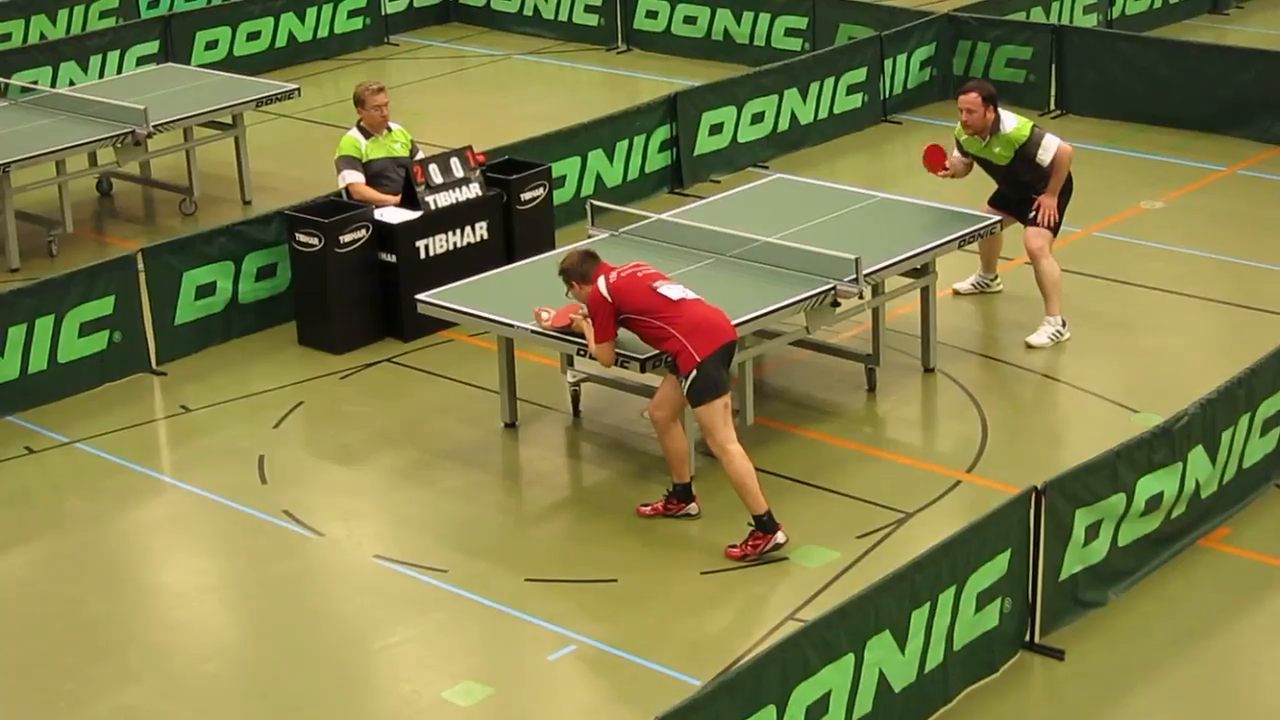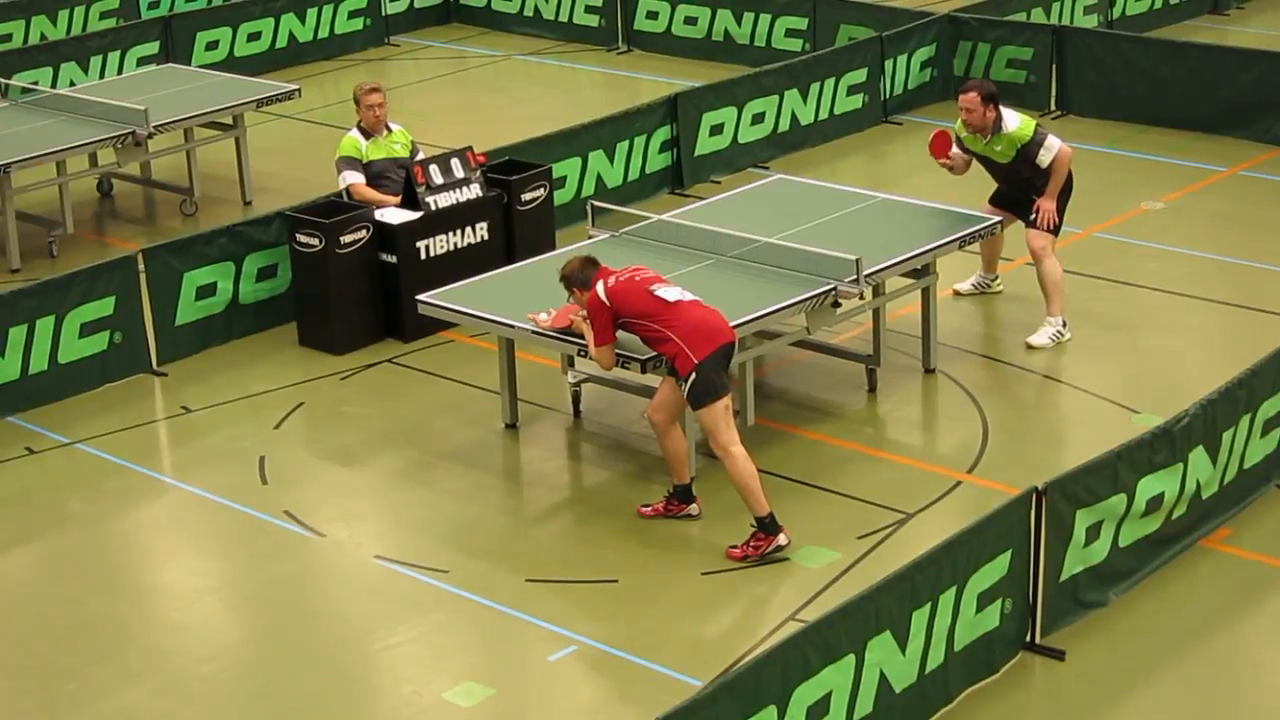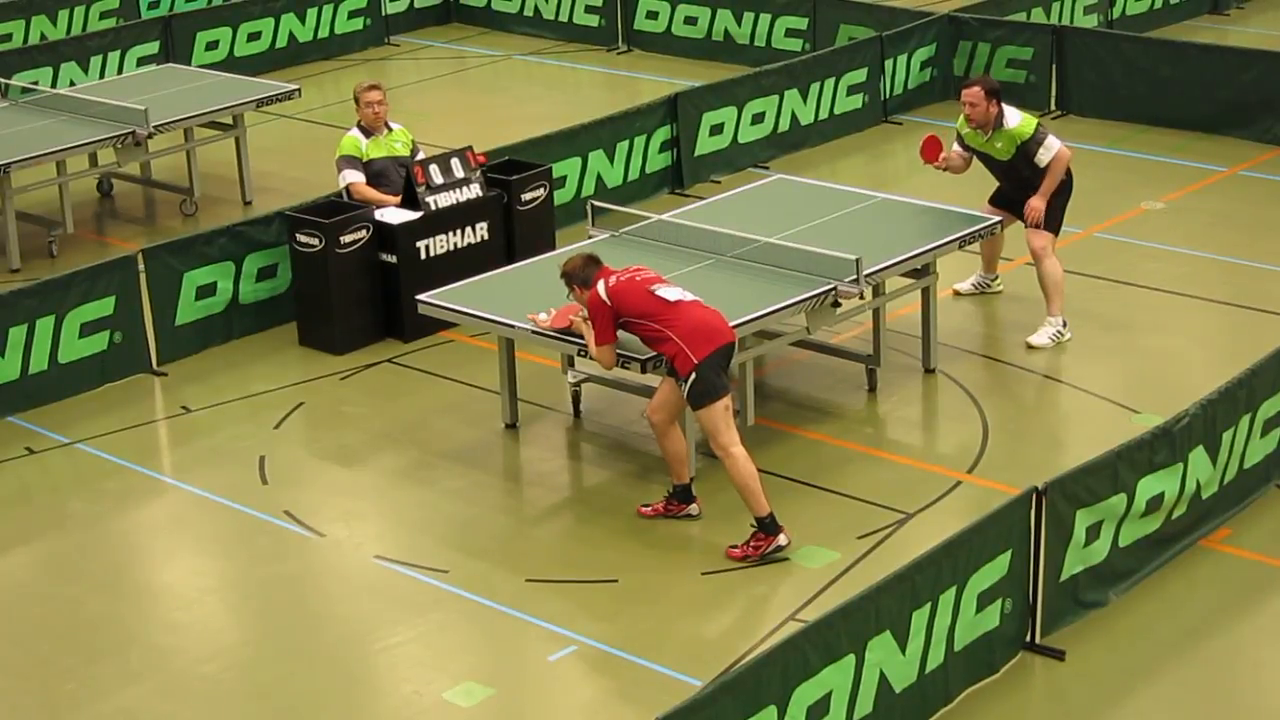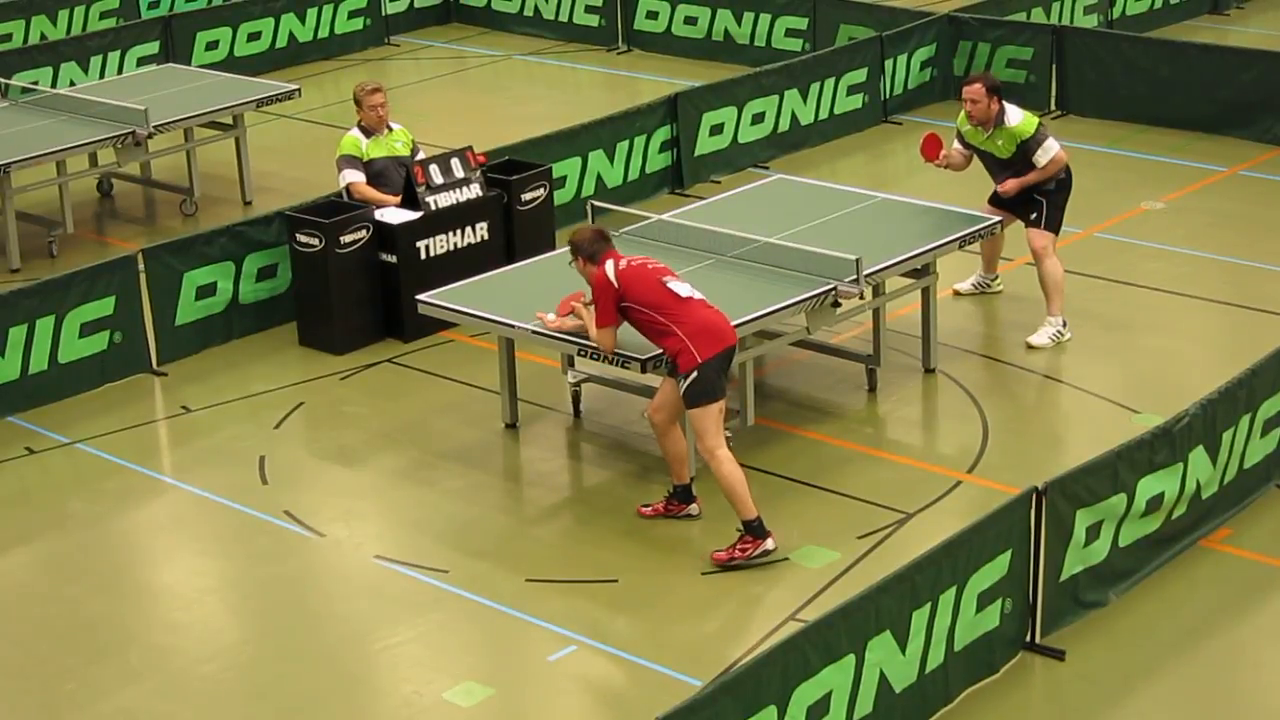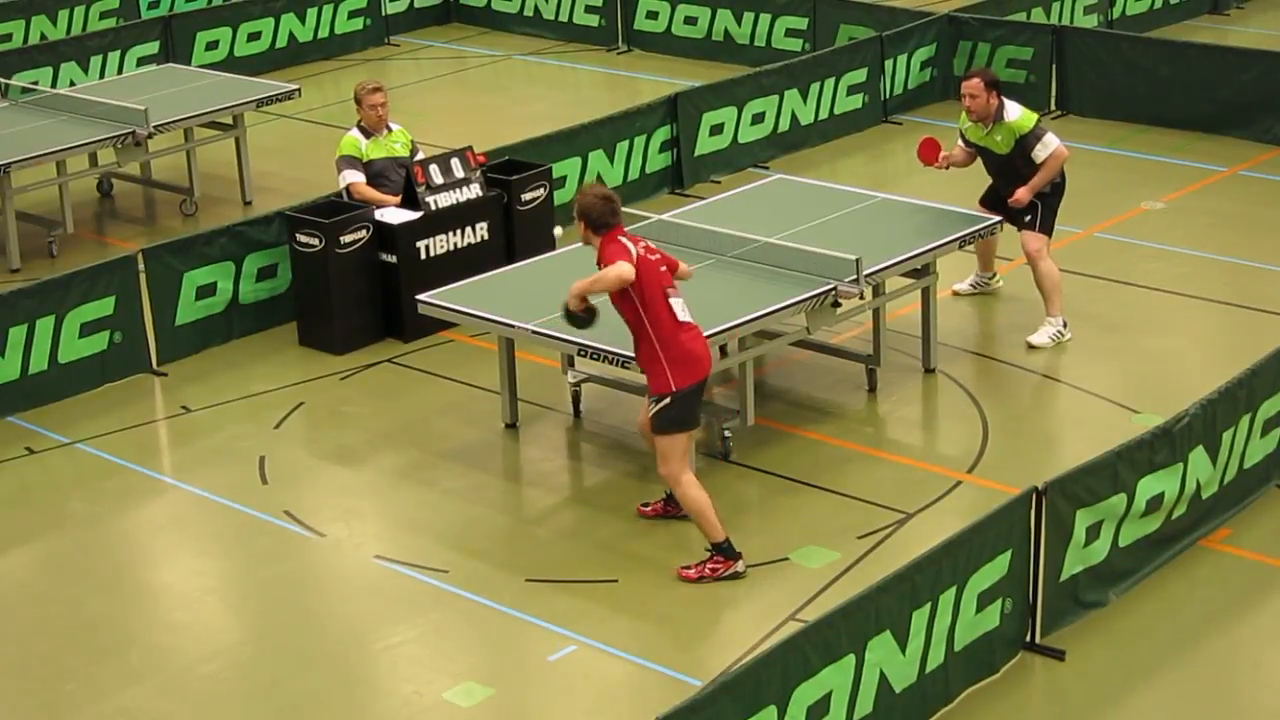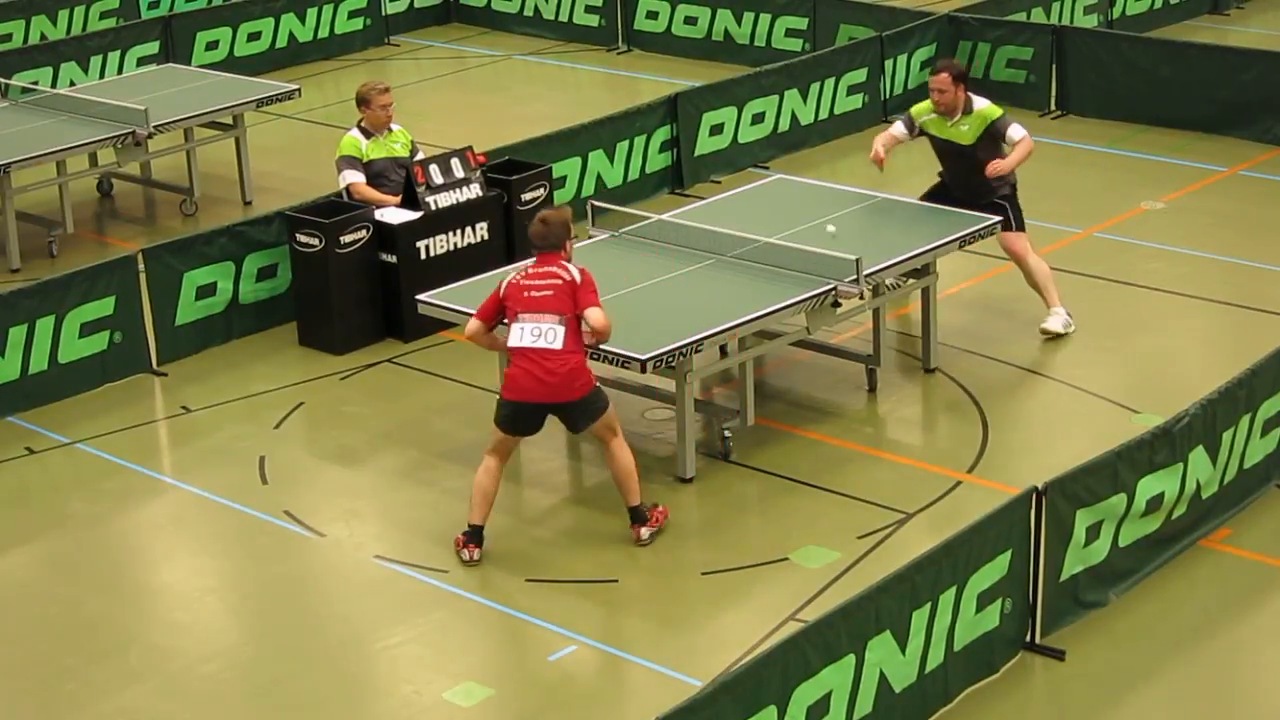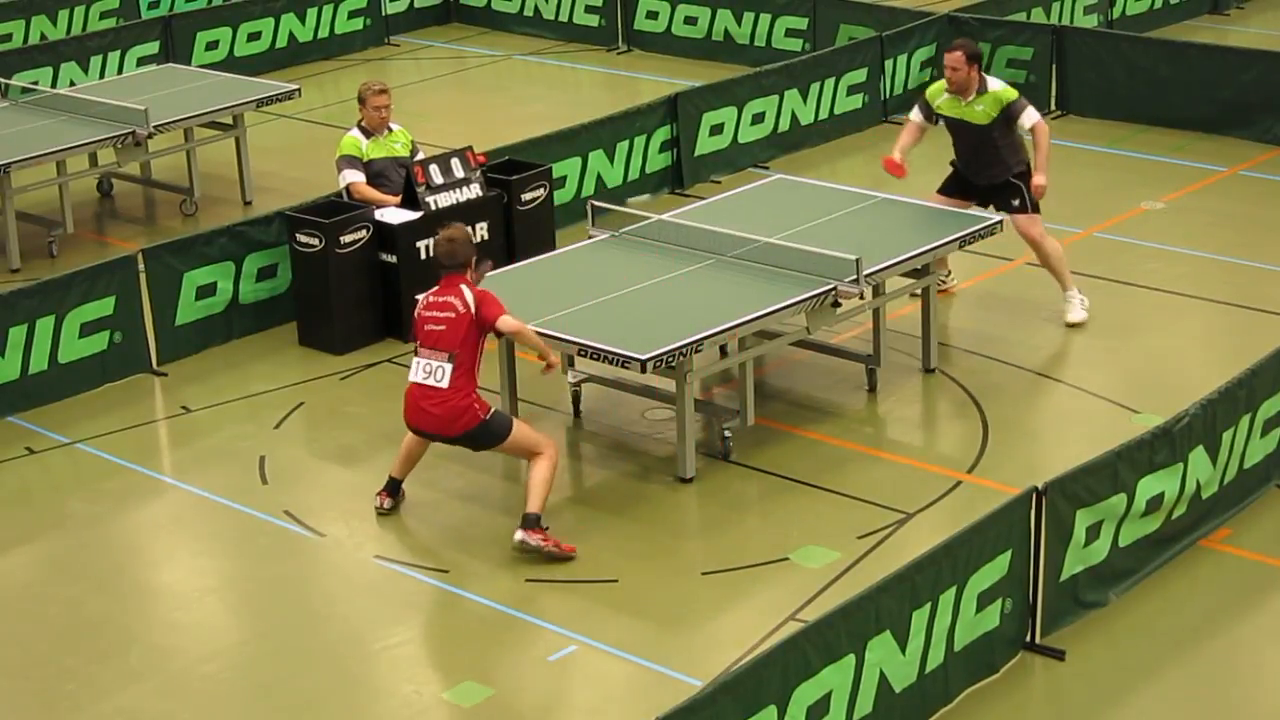
dt=0.7s
person 1, frame 1
left shoulder: (599, 293)
right shoulder: (632, 269)
left elbow: (606, 358)
left wrist: (586, 327)
right wrist: (591, 321)
left hip: (699, 344)
right hip: (717, 327)
left knee: (722, 443)
right knee: (661, 414)
left ankle: (768, 530)
right ankle: (682, 498)
person 1, frame 2
left shoulder: (597, 297)
right shoulder: (632, 272)
left elbow: (606, 361)
left wrist: (585, 329)
right wrist: (590, 323)
left hip: (697, 346)
right hip: (715, 329)
left knee: (725, 445)
right knee: (659, 416)
left ankle: (770, 531)
right ankle: (683, 498)
person 1, frame 3
left shoulder: (598, 296)
right shoulder: (632, 273)
left elbow: (607, 361)
left wrist: (585, 330)
right wrist: (574, 324)
left hip: (699, 346)
right hip: (715, 330)
left knee: (726, 445)
right knee: (659, 416)
left ankle: (770, 531)
right ankle: (683, 499)
person 1, frame 4
left shoulder: (602, 278)
right shoulder: (634, 265)
left elbow: (607, 344)
right elbow: (618, 314)
left wrist: (585, 315)
right wrist: (565, 324)
left hip: (701, 346)
right hip: (715, 332)
left knee: (712, 447)
right knee: (660, 416)
left ankle: (756, 535)
right ankle: (683, 498)
person 1, frame 5
left shoulder: (616, 247)
right shoulder: (640, 246)
left elbow: (624, 274)
right elbow: (678, 271)
left wrist: (580, 290)
left hip: (676, 369)
right hip: (690, 355)
left knee: (674, 472)
right knee: (649, 427)
left ankle: (726, 556)
right ankle: (676, 503)
person 1, frame 6
left shoulder: (511, 281)
right shoulder: (576, 275)
left elbow: (472, 331)
right elbow: (599, 324)
right wrist: (590, 340)
left hip: (519, 388)
right hip: (571, 384)
left knee: (496, 455)
right knee: (612, 436)
left ankle: (473, 540)
right ankle: (642, 520)
person 1, frame 7
left shoulder: (425, 303)
right shoulder: (477, 298)
right elbow: (509, 326)
right wrist: (546, 352)
left hip: (416, 409)
right hip: (461, 416)
right knee: (545, 451)
left ankle: (389, 492)
right ankle: (530, 528)
person 2, frame 1
left shoulder: (1015, 132)
right shoulder: (964, 132)
left elbow: (1064, 152)
right elbow: (963, 166)
left wrist: (1051, 195)
right wrist: (949, 170)
left hip: (1047, 188)
right hip: (1014, 187)
left knee: (1036, 246)
left ankle: (1056, 323)
right ankle: (988, 277)
person 2, frame 2
left shoulder: (1018, 130)
right shoulder: (964, 128)
left elbow: (1064, 154)
right elbow: (963, 164)
left wrist: (1050, 198)
right wrist: (951, 162)
left hip: (1048, 186)
right hip: (1014, 185)
left knee: (1039, 247)
left ankle: (1057, 323)
right ankle: (988, 277)
person 2, frame 3
left shoulder: (1019, 128)
right shoulder: (966, 125)
left elbow: (1063, 156)
right elbow: (962, 161)
left wrist: (1041, 198)
right wrist: (947, 162)
left hip: (1049, 185)
right hip: (1015, 184)
left knee: (1040, 247)
left ankle: (1057, 323)
right ankle: (988, 278)
person 2, frame 4
left shoulder: (1020, 126)
right shoulder: (966, 122)
left elbow: (1059, 159)
right elbow: (962, 158)
left wrist: (1020, 183)
right wrist: (947, 159)
left hip: (1048, 184)
right hip: (1012, 184)
left knee: (1040, 247)
left ankle: (1056, 323)
right ankle: (988, 278)
person 2, frame 5
left shoulder: (1018, 122)
right shoulder: (969, 119)
left elbow: (1059, 154)
right elbow: (967, 152)
left wrist: (1029, 189)
right wrist: (950, 158)
left hip: (1040, 188)
right hip: (1006, 184)
left knee: (1034, 250)
left ankle: (1057, 323)
right ankle: (986, 276)
person 2, frame 6
left shoulder: (985, 113)
right shoulder: (924, 112)
left elbow: (1026, 142)
right elbow: (889, 135)
left wrist: (1008, 164)
right wrist: (879, 148)
left hip: (995, 191)
right hip: (954, 187)
left knee: (1018, 250)
left ankle: (1058, 312)
person 2, frame 7
left shoulder: (1000, 95)
right shoulder: (937, 94)
left elbow: (1039, 127)
right elbow: (916, 122)
left wrist: (1040, 173)
right wrist: (898, 151)
left hip: (1009, 175)
right hip: (967, 173)
left knee: (1033, 234)
left ankle: (1074, 296)
right ankle: (943, 276)
